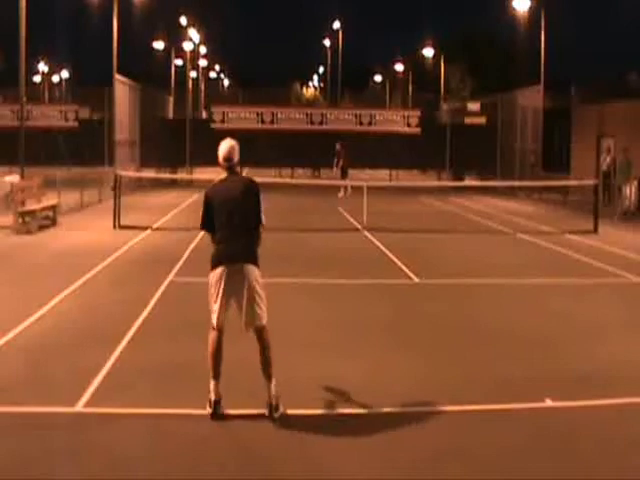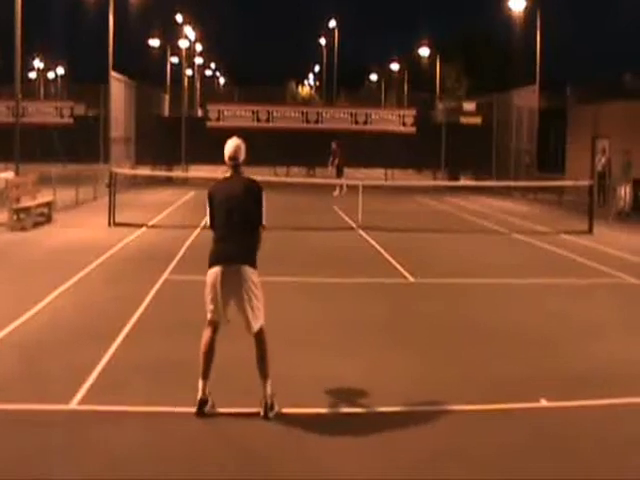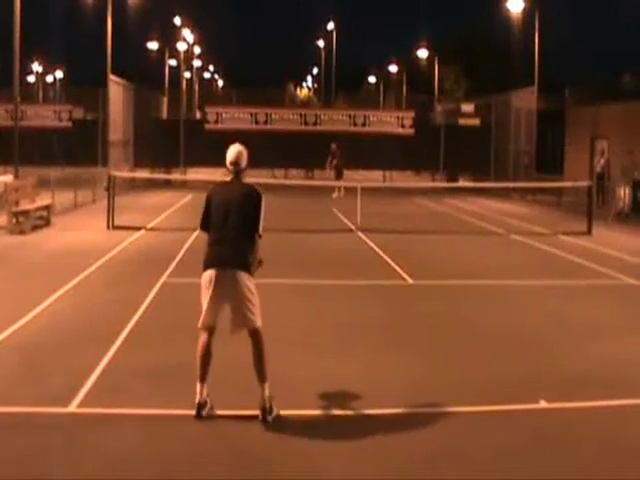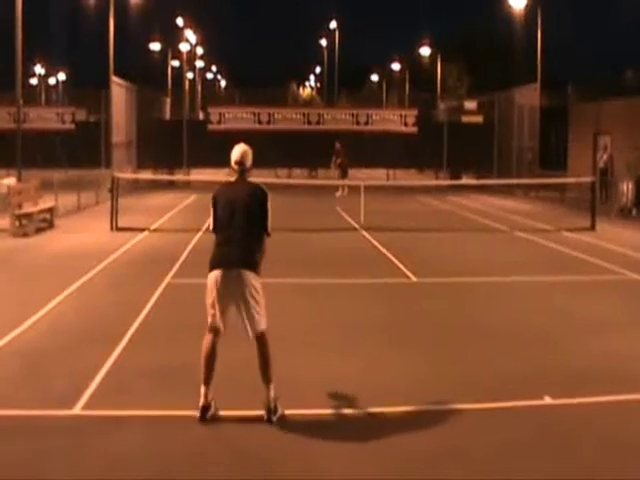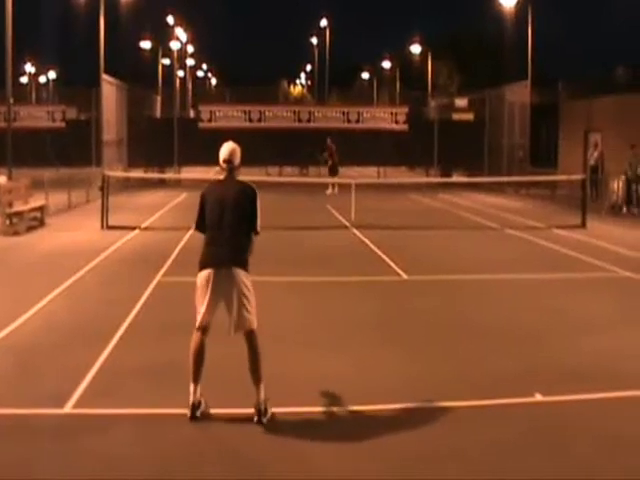
dt=0.3s
person 1, frame 1
left shoulder: (212, 192)
right shoulder: (251, 186)
left elbow: (210, 233)
right elbow: (258, 230)
left hip: (220, 263)
right hip: (247, 262)
left knee: (216, 328)
right knee: (261, 330)
left ankle: (215, 394)
right ankle: (272, 396)
person 1, frame 2
left shoulder: (214, 190)
right shoulder: (254, 188)
right elbow: (258, 231)
left hip: (217, 263)
right hip: (244, 264)
left knee: (212, 326)
right knee: (259, 330)
left ankle: (202, 393)
right ankle: (267, 397)
person 1, frame 3
left shoulder: (213, 193)
right shoulder: (253, 194)
left elbow: (207, 231)
right elbow: (255, 238)
right wrist: (252, 265)
left hip: (212, 266)
right hip: (239, 269)
left knee: (207, 330)
right knee: (255, 332)
left ankle: (201, 397)
right ankle: (265, 400)
person 1, frame 4
left shoulder: (219, 193)
right shoulder: (259, 193)
right elbow: (263, 238)
right wrist: (257, 265)
left hip: (218, 266)
right hip: (245, 268)
left knee: (213, 332)
right knee: (260, 334)
left ankle: (205, 400)
right ankle: (270, 401)
person 1, frame 5
left shoulder: (208, 191)
right shoulder: (248, 192)
left elbow: (202, 229)
right elbow: (251, 236)
left hip: (208, 265)
right hip: (236, 267)
left knee: (201, 330)
right knee: (250, 333)
left ankle: (195, 398)
right ankle: (260, 402)
